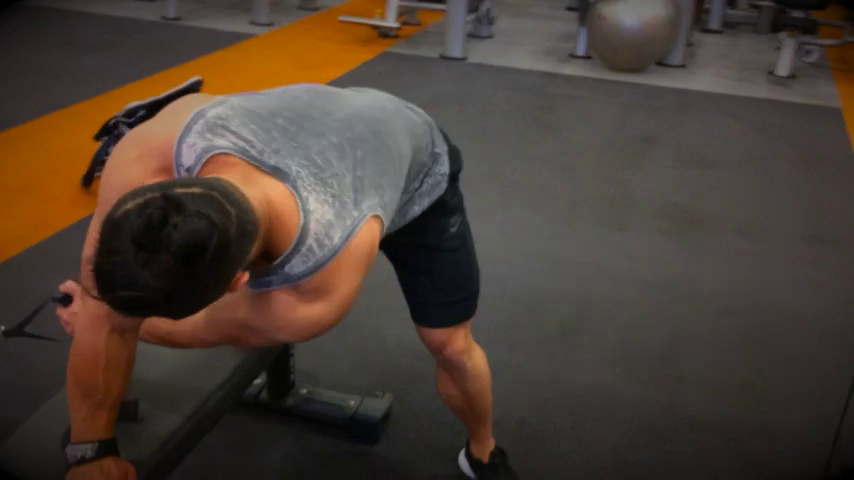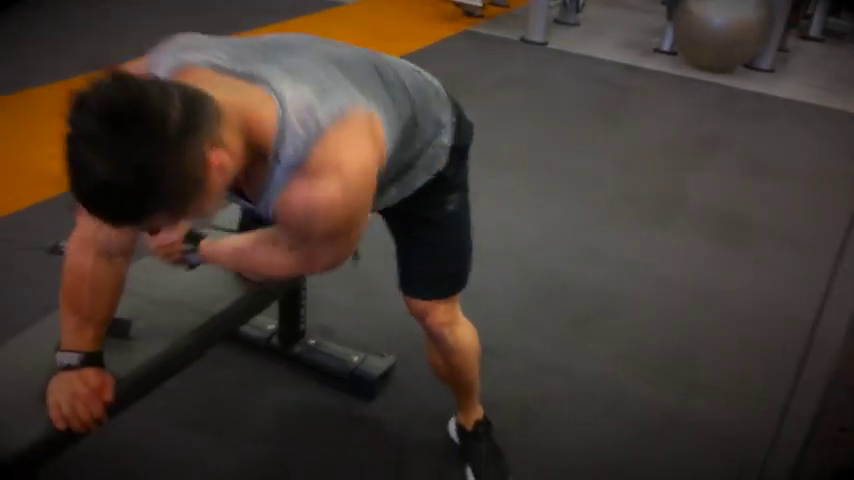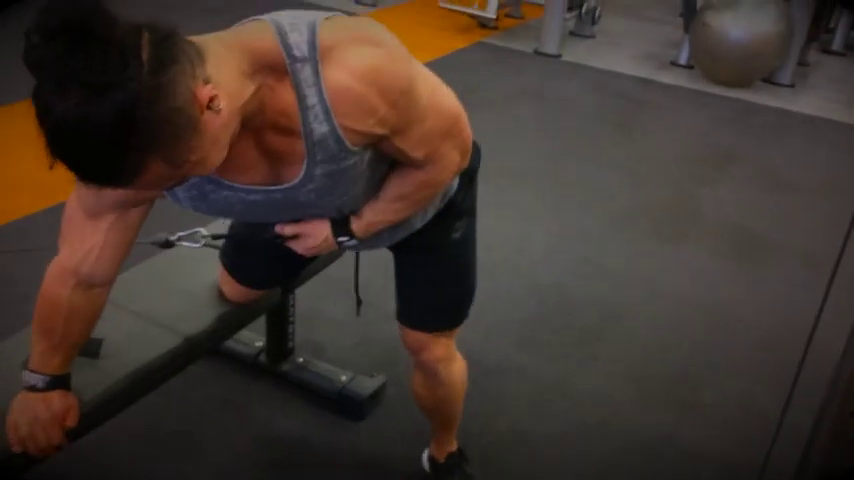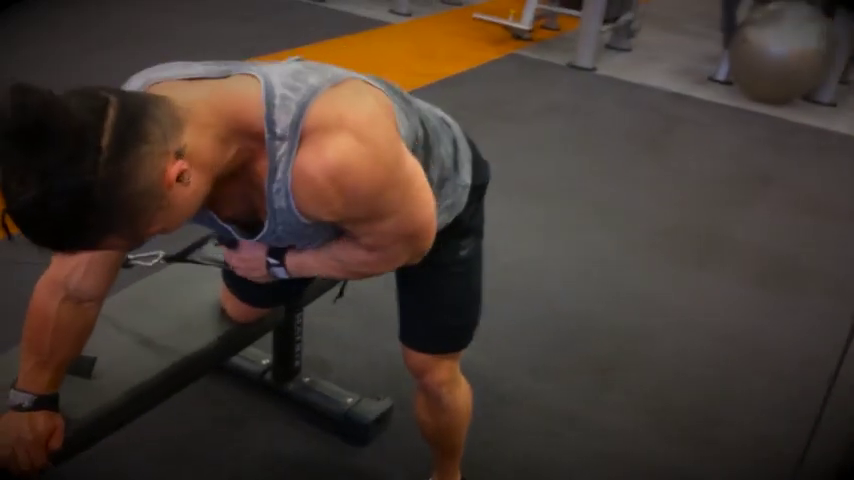
dt=0.5s
person 1, frame 1
left shoulder: (322, 293)
right shoulder: (145, 159)
left elbow: (217, 326)
right elbow: (105, 318)
left wrist: (139, 324)
left hip: (418, 176)
right hip: (325, 148)
left knee: (449, 344)
person 1, frame 2
left shoulder: (326, 187)
right shoulder: (139, 98)
left elbow: (311, 256)
right elbow: (99, 241)
left wrist: (195, 248)
right wrist: (78, 359)
left hip: (423, 151)
left knee: (436, 315)
right knee: (256, 269)
left ankle: (471, 423)
person 1, frame 3
left shoulder: (350, 75)
right shoulder: (133, 130)
left elbow: (448, 148)
right elbow: (81, 272)
left wrist: (348, 229)
right wrist: (43, 382)
left hip: (426, 189)
left knee: (430, 350)
right knee: (236, 291)
person 1, frame 4
left shoulder: (332, 154)
right shoulder: (121, 145)
left elbow: (409, 240)
right elbow: (72, 286)
left wrist: (280, 263)
left hip: (435, 194)
left knee: (431, 370)
right knee: (240, 309)
